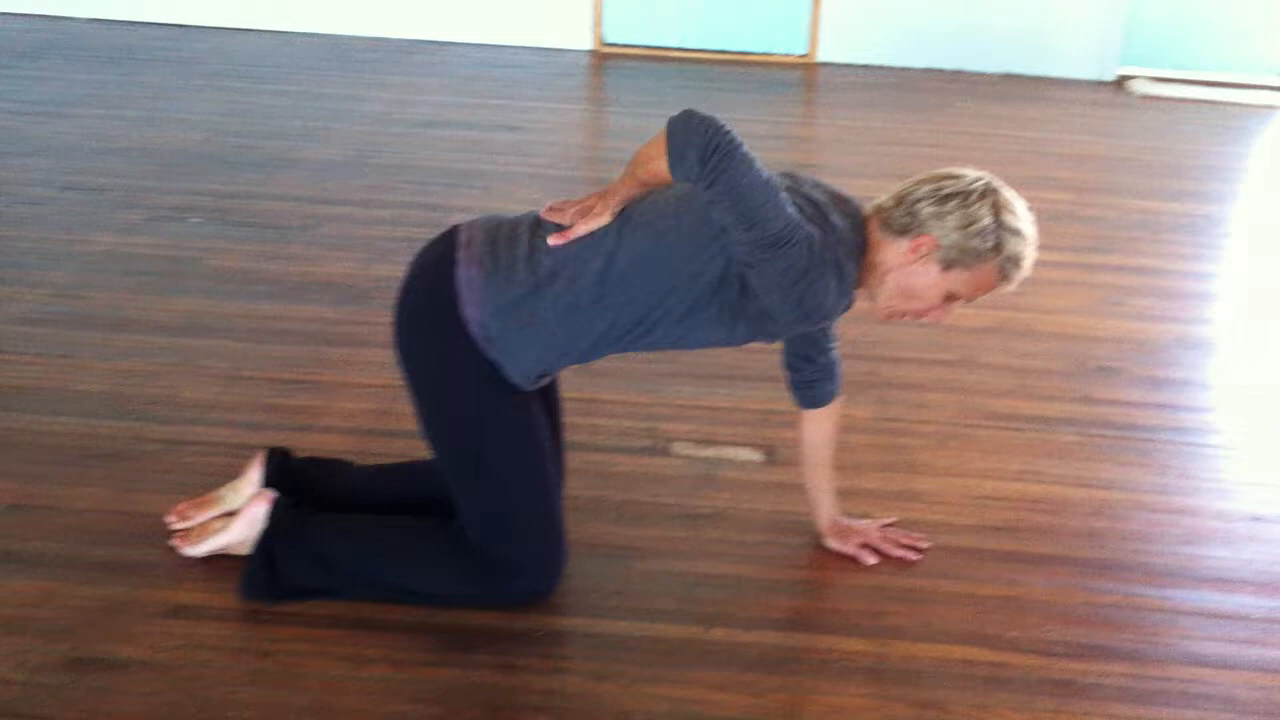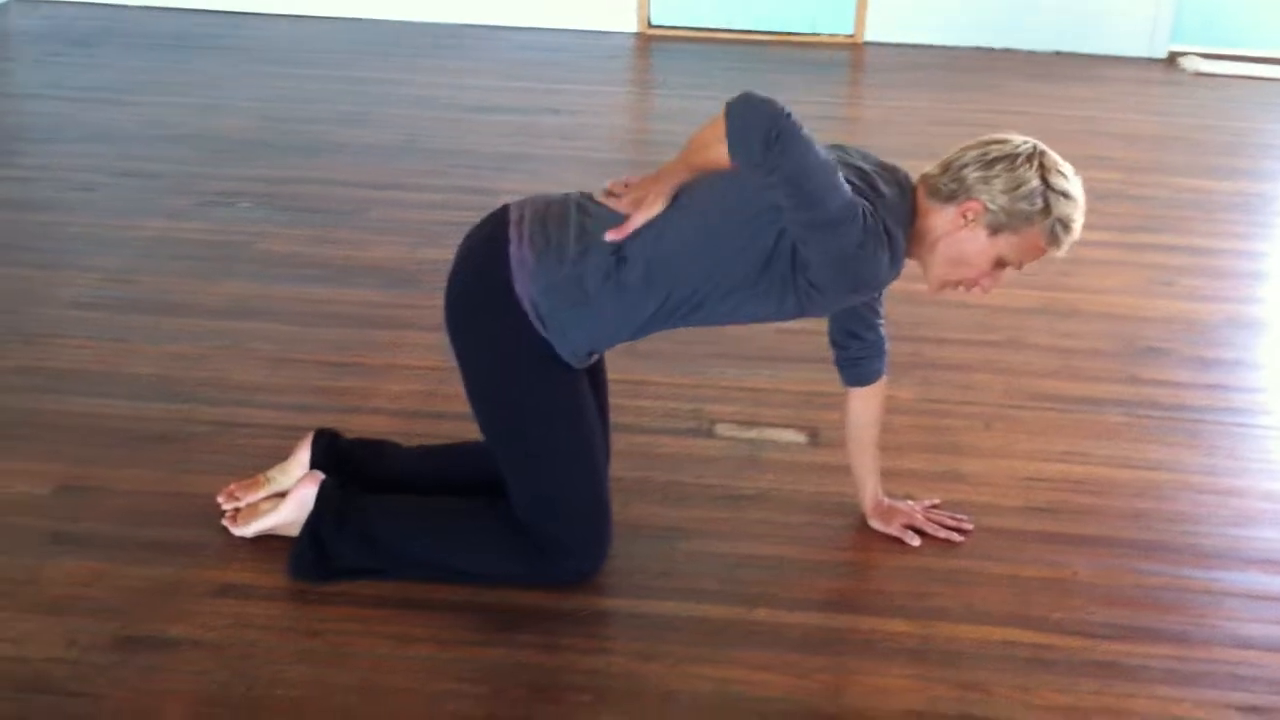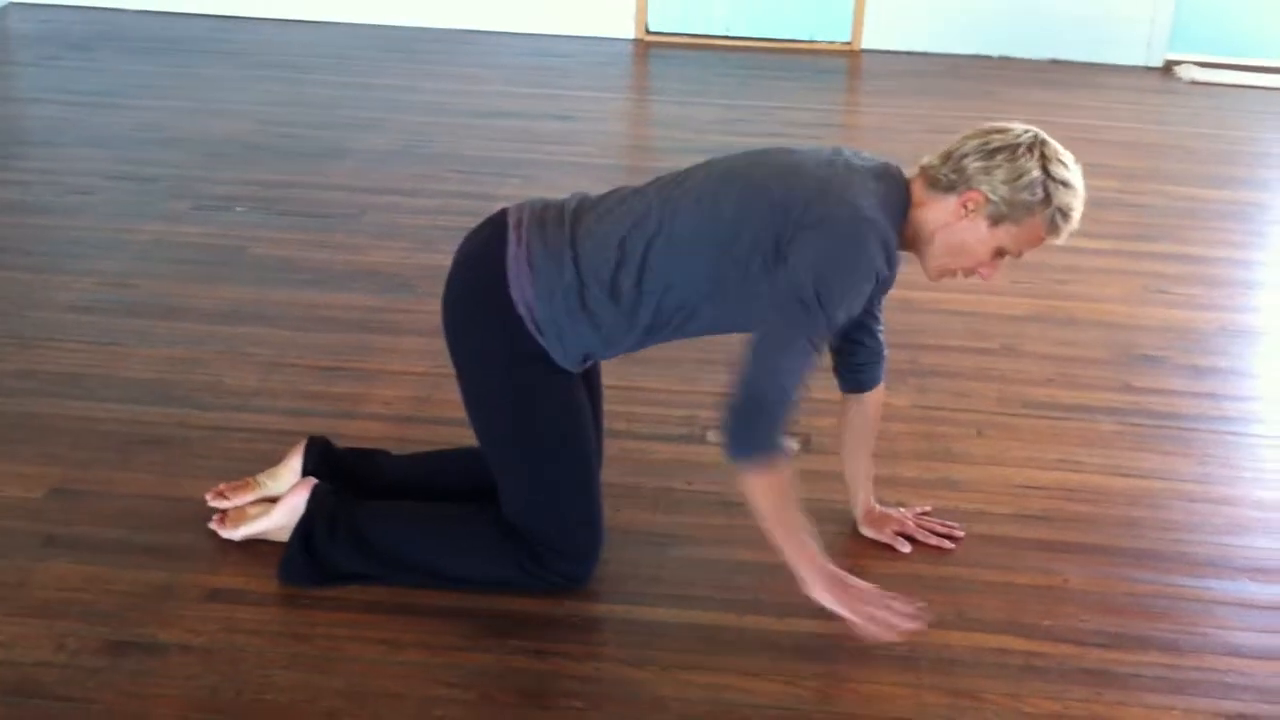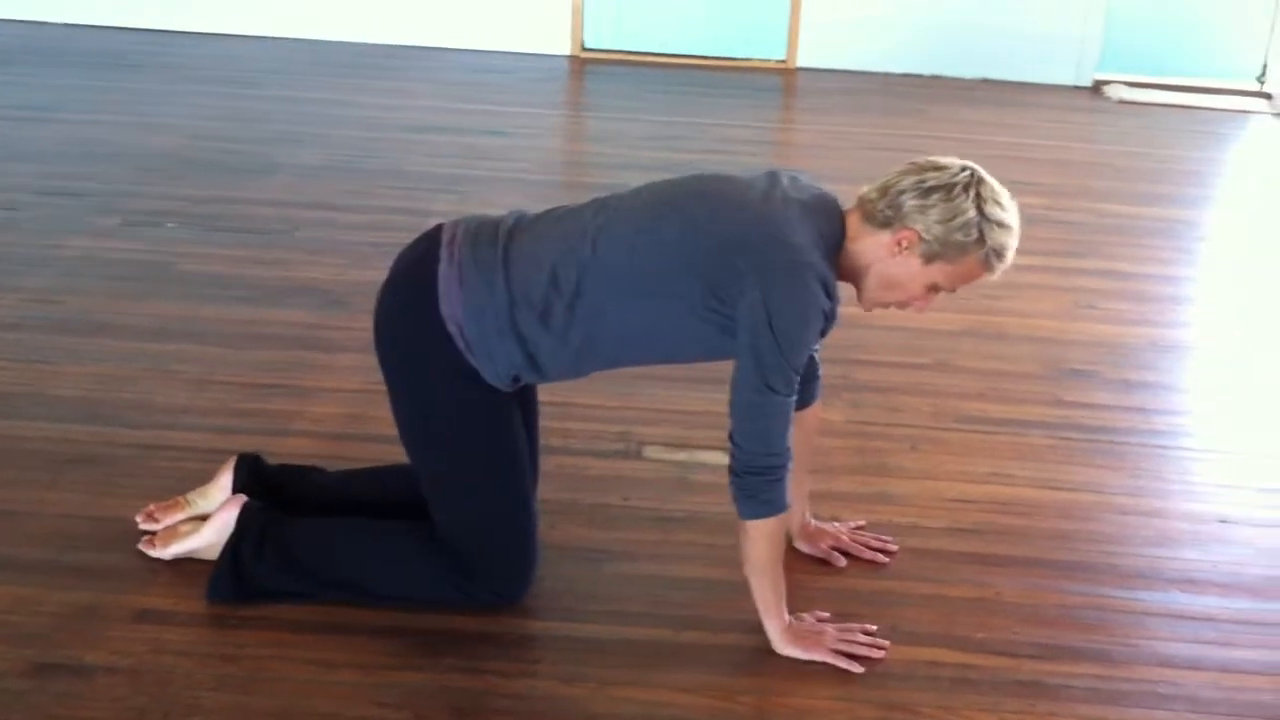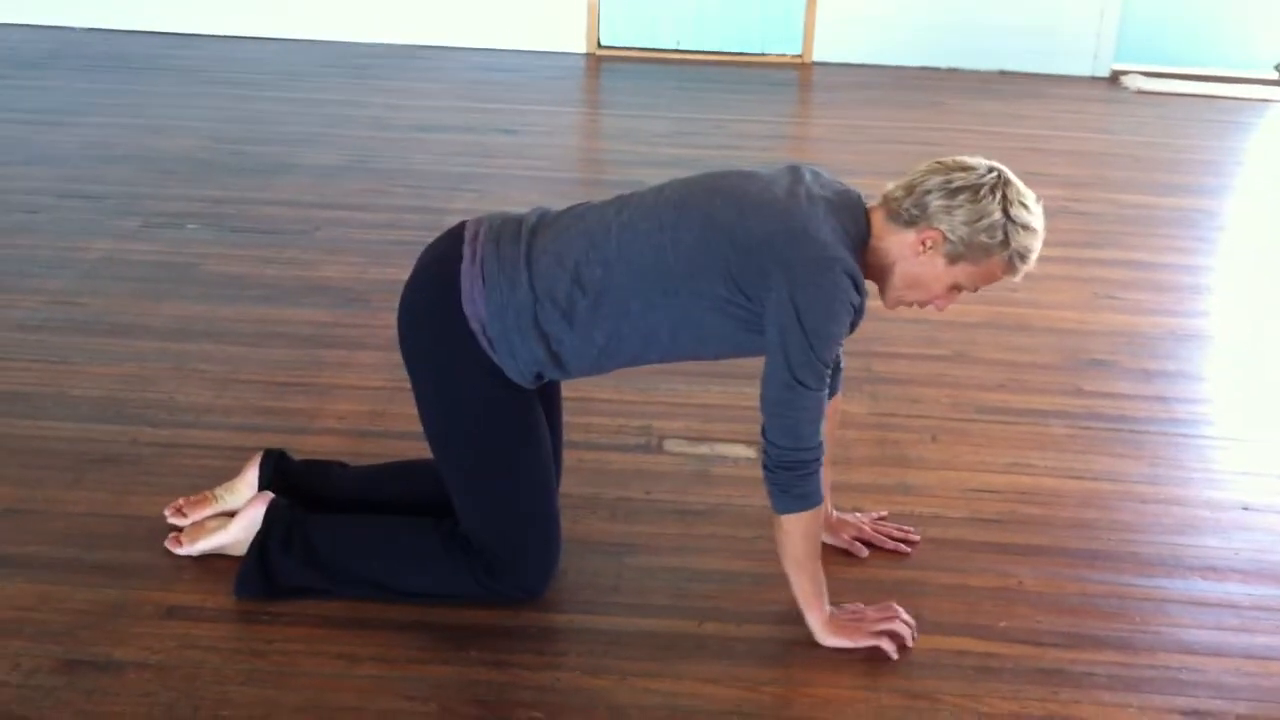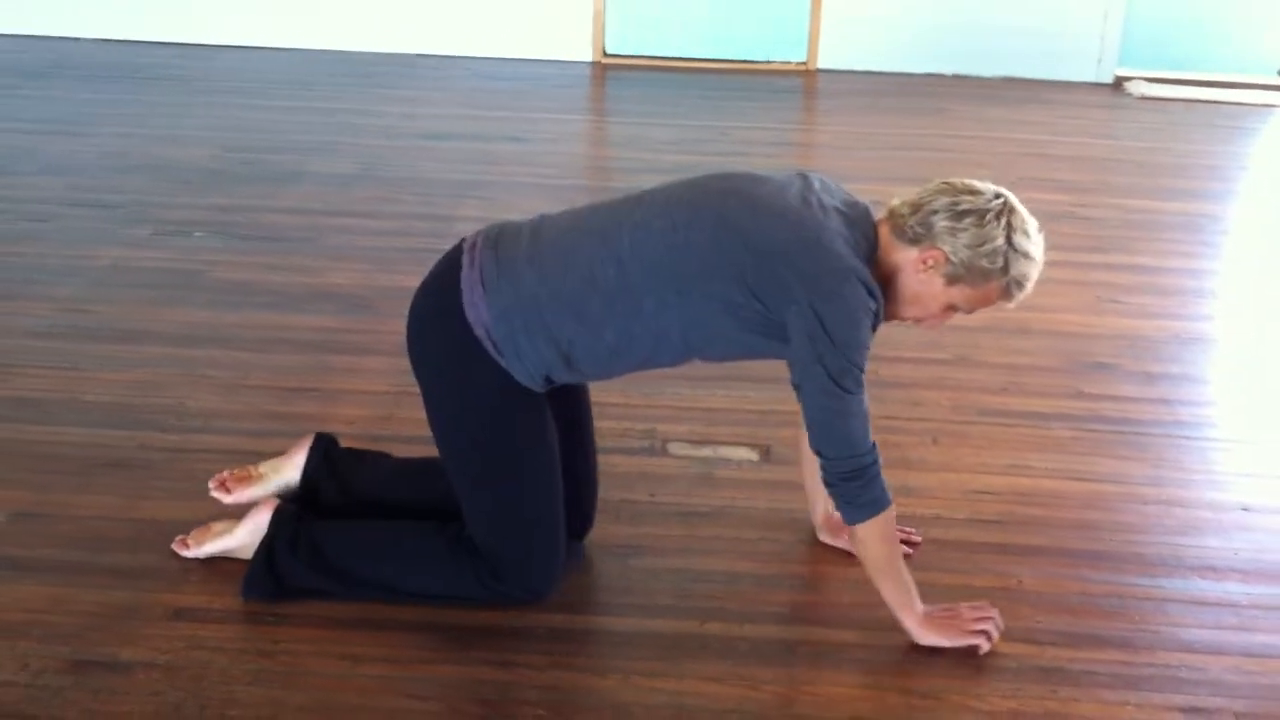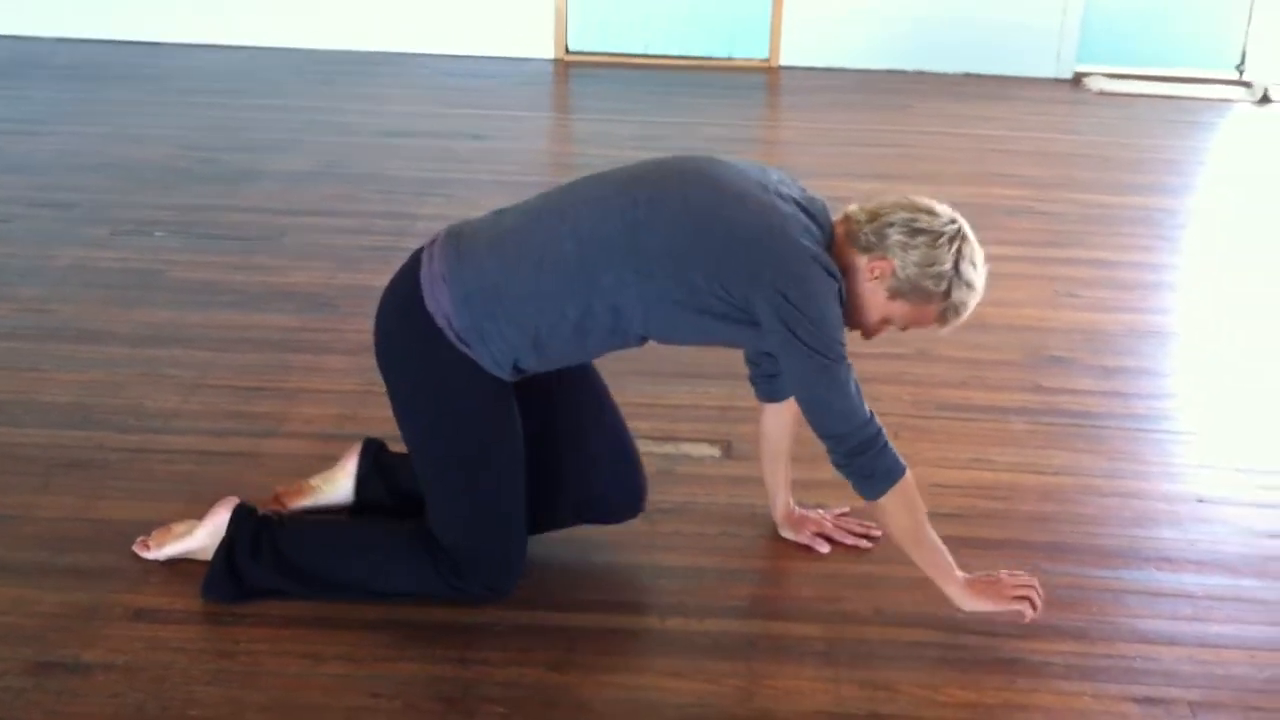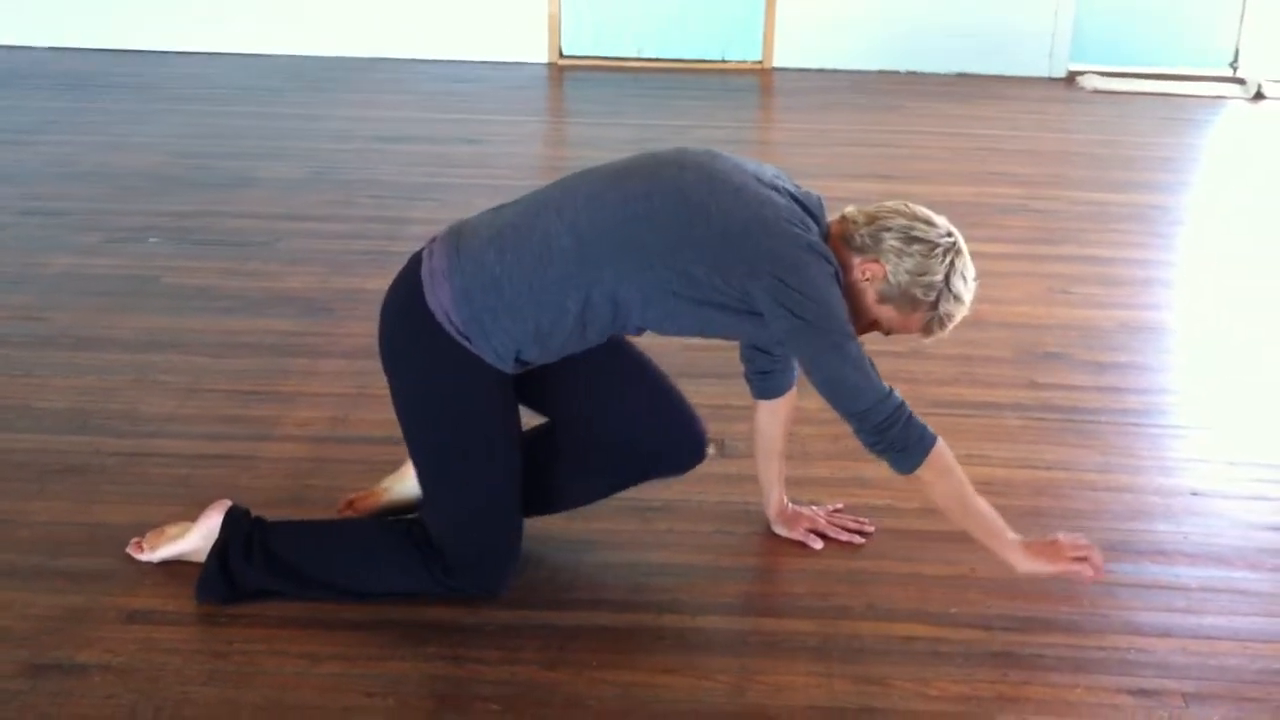
dt=0.4s
person 1, frame 1
left shoulder: (829, 237)
right shoulder: (809, 269)
left elbow: (814, 375)
right elbow: (696, 134)
left wrist: (830, 519)
right wrist: (613, 201)
left hip: (497, 304)
right hip: (463, 320)
left knee: (513, 491)
right knee: (521, 567)
left ankle: (284, 481)
right ankle: (272, 534)
person 1, frame 2
left shoulder: (876, 208)
right shoulder: (863, 241)
left elbow: (860, 352)
right elbow: (754, 117)
left wrist: (872, 499)
right wrist: (666, 186)
left hip: (546, 282)
right hip: (514, 298)
left knee: (559, 470)
right knee: (567, 548)
left ankle: (332, 463)
right ankle: (322, 517)
person 1, frame 3
left shoulder: (871, 193)
right shoulder: (853, 240)
left elbow: (858, 356)
right elbow: (751, 423)
left wrist: (866, 506)
right wrist: (817, 575)
left hip: (537, 277)
right hip: (512, 305)
left knee: (548, 480)
right knee: (559, 554)
left ankle: (324, 469)
right ankle: (315, 522)
person 1, frame 4
left shoulder: (810, 215)
right shoulder: (795, 273)
left elbow: (797, 379)
right elbow: (757, 461)
left wrist: (801, 521)
right wrist: (778, 625)
left hip: (473, 291)
right hip: (443, 323)
left knee: (485, 497)
right knee: (495, 570)
left ankle: (256, 486)
right ankle: (245, 538)
person 1, frame 5
left shoulder: (832, 212)
right shoulder: (822, 273)
left elbow: (818, 376)
right elbow: (790, 458)
left wrist: (825, 515)
right wrist: (822, 618)
left hip: (495, 287)
right hip: (465, 320)
left knee: (506, 493)
right knee: (515, 565)
left ankle: (277, 482)
right ankle: (269, 535)
person 1, frame 6
left shoulder: (839, 223)
right shoulder: (836, 286)
left elbow: (815, 379)
right elbow: (854, 465)
left wrist: (826, 517)
right wrist: (920, 618)
left hip: (511, 304)
right hip: (474, 331)
left knee: (562, 514)
right knee: (521, 569)
left ankle: (316, 472)
right ankle: (276, 539)
person 1, frame 7
left shoulder: (795, 224)
right shoulder: (797, 274)
left elbow: (773, 369)
right elbow: (863, 448)
left wrist: (784, 509)
right wrist: (959, 584)
left hip: (497, 312)
right hip: (439, 327)
left knee: (613, 496)
right knee: (482, 569)
left ankle: (375, 481)
right ankle: (240, 539)
person 1, frame 8
left shoulder: (787, 223)
right shoulder: (795, 267)
left elbow: (769, 362)
right elbow: (889, 427)
left wrist: (777, 505)
right wrist: (1014, 548)
left hip: (509, 308)
right hip: (446, 327)
left knee: (673, 444)
right knee: (474, 567)
left ankle: (441, 479)
right ankle: (234, 542)
